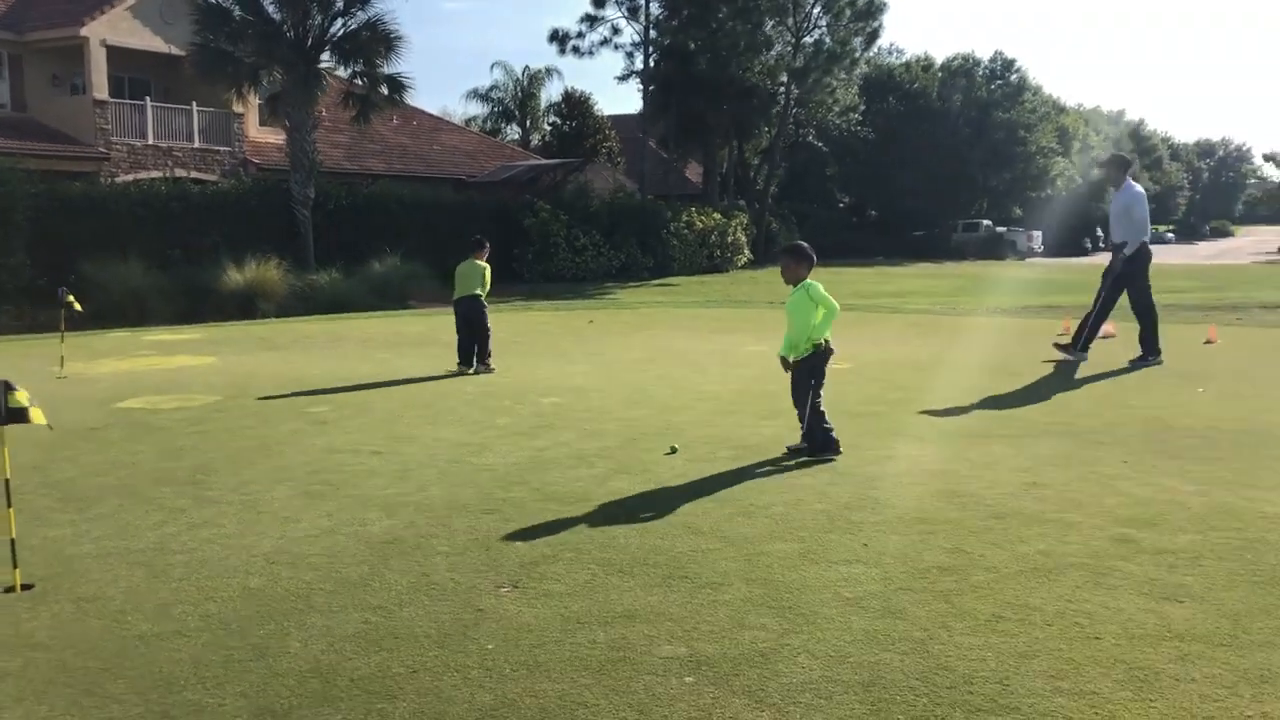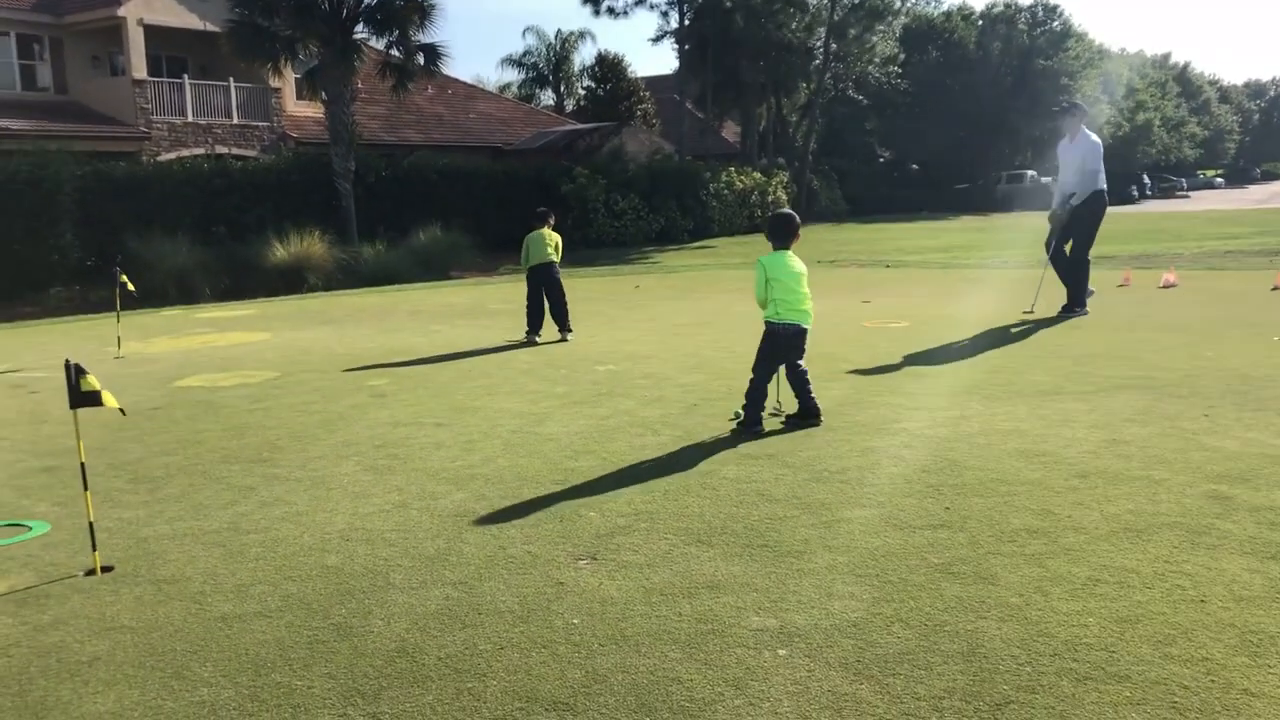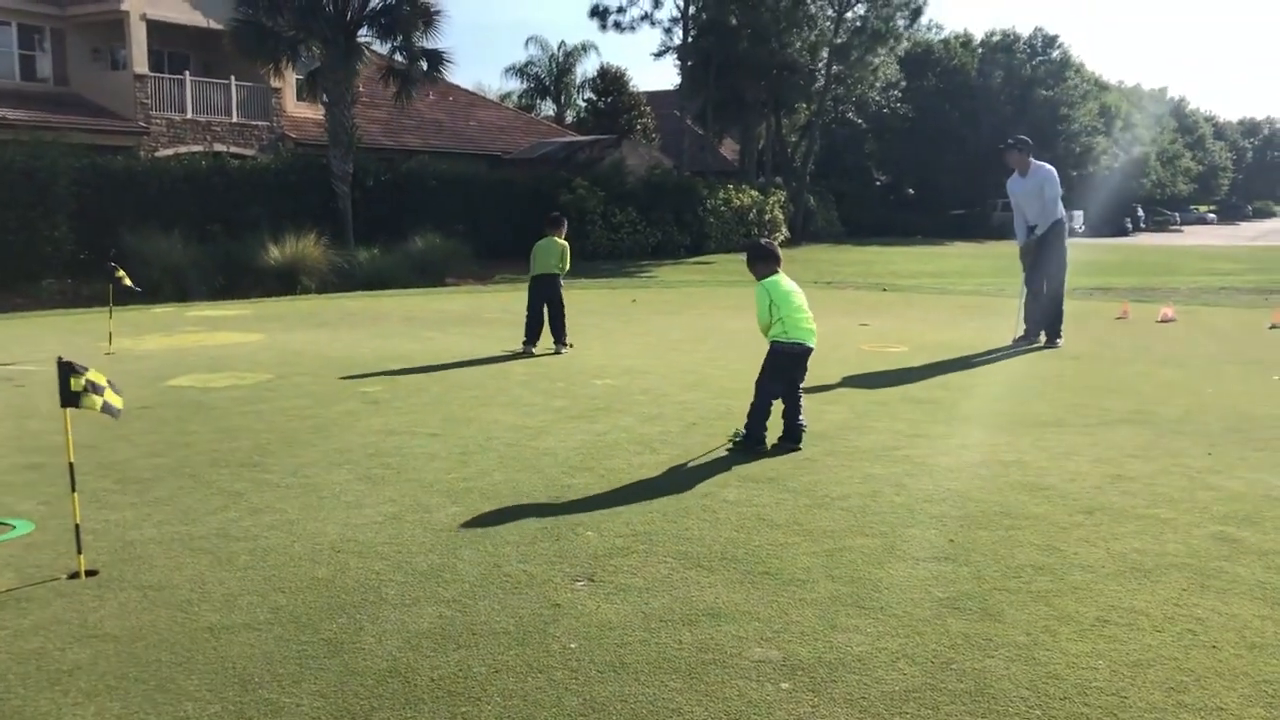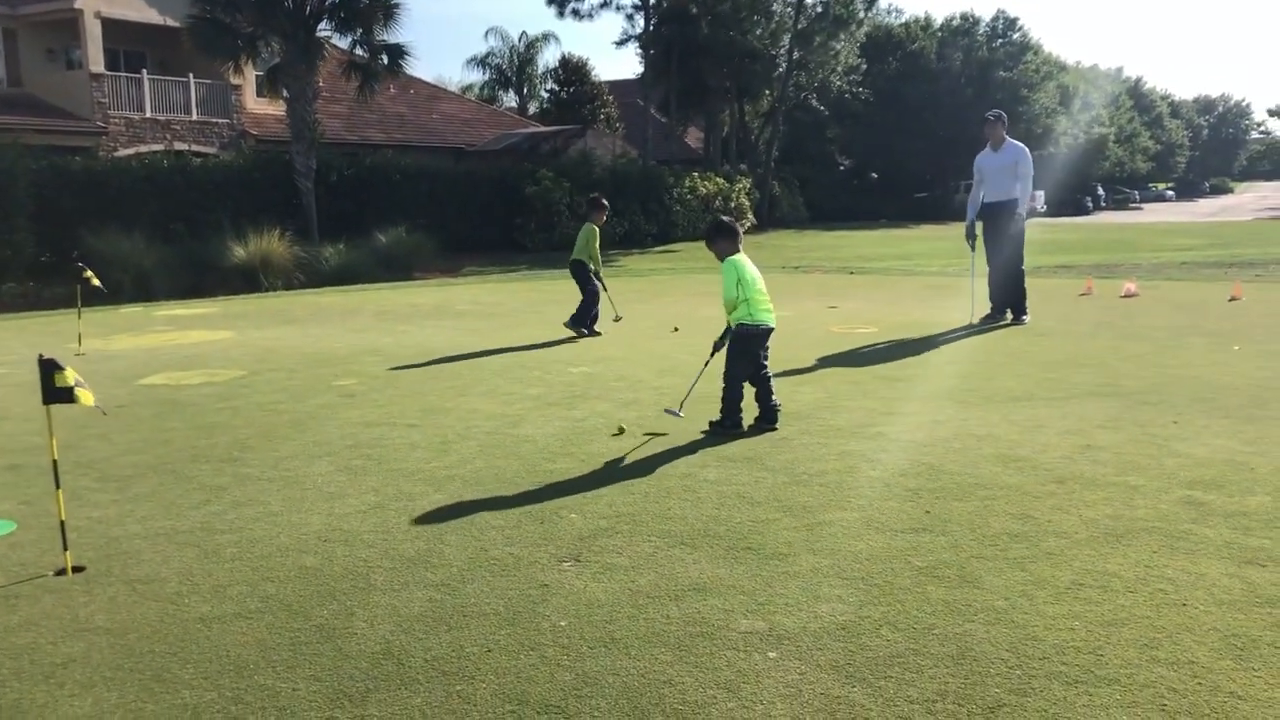
dt=1s
person 1, frame 1
left shoulder: (811, 288)
right shoulder: (793, 296)
left elbow: (833, 309)
left wrist: (818, 337)
right wrist: (784, 354)
left hip: (814, 353)
right hip: (799, 356)
left knee: (809, 399)
right knee: (801, 400)
left ankle: (825, 442)
right ankle: (811, 442)
person 1, frame 2
left shoulder: (764, 263)
right shoulder: (800, 265)
left elbow: (761, 297)
right elbow: (793, 296)
left hip: (778, 326)
right hip: (801, 325)
left knee: (761, 372)
right knee: (796, 368)
left ankle: (752, 419)
right ankle: (809, 412)
person 1, frame 3
left shoulder: (765, 286)
right shoulder: (793, 285)
left elbow: (764, 320)
right elbow: (794, 316)
left wrist: (771, 336)
left hip: (784, 344)
right hip: (805, 343)
left knee: (764, 391)
right knee: (792, 391)
left ankle: (755, 439)
right ankle: (793, 436)
person 1, frame 4
left shoulder: (730, 264)
right shoulder: (747, 264)
left elbow: (730, 298)
left wrist: (730, 318)
right wrist: (724, 337)
left hip: (747, 327)
right hip: (765, 324)
left knee: (734, 375)
right knee: (760, 373)
left ankle: (730, 421)
right ankle: (768, 416)
person 2, frame 1
left shoulder: (1135, 193)
right shoulder: (1118, 194)
left elbow: (1143, 229)
left wrist: (1124, 255)
left hip: (1135, 254)
right hip: (1122, 253)
left knee: (1141, 304)
right knee: (1104, 300)
left ankle: (1152, 353)
right ankle: (1080, 346)
person 2, frame 2
left shoulder: (1092, 143)
right shoulder: (1063, 144)
left elbow: (1092, 180)
left wrist: (1069, 206)
right wrist: (1056, 208)
left hip: (1091, 201)
right hip: (1072, 203)
left knee: (1079, 253)
right knee: (1053, 246)
left ankle: (1077, 303)
right ankle: (1080, 290)
person 2, frame 3
left shoulder: (1046, 172)
right shoulder: (1012, 183)
left elbow: (1052, 208)
right elbow: (1018, 215)
left wrist: (1035, 237)
right wrist: (1022, 244)
left hip: (1053, 228)
right hip: (1032, 232)
left knee: (1054, 282)
right knee: (1032, 284)
left ankle: (1054, 333)
right ankle: (1032, 331)
person 2, frame 4
left shoulder: (1019, 151)
right shoulder: (981, 158)
left elbow: (1026, 185)
right elbow: (976, 189)
left wrist: (1020, 214)
right wrist: (970, 221)
left hip: (1011, 210)
right hip: (990, 211)
left knee: (1013, 263)
right knee: (994, 264)
left ankle: (1019, 311)
right ankle: (998, 309)
